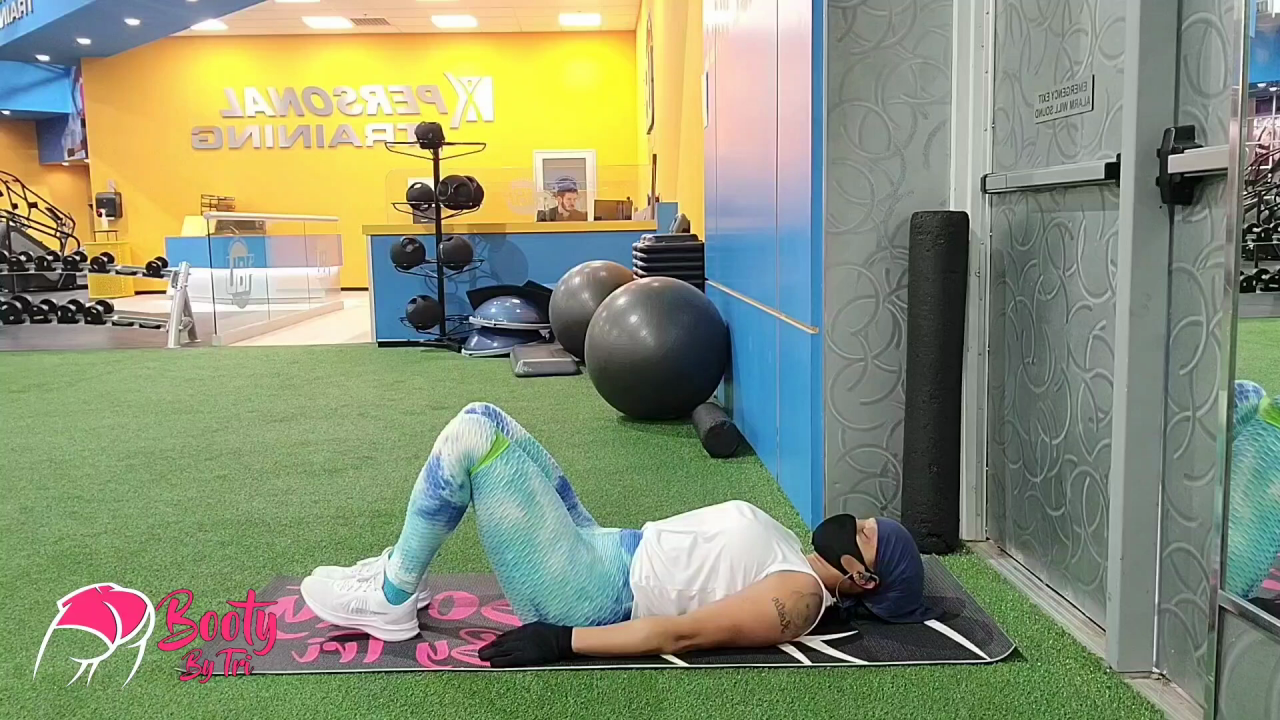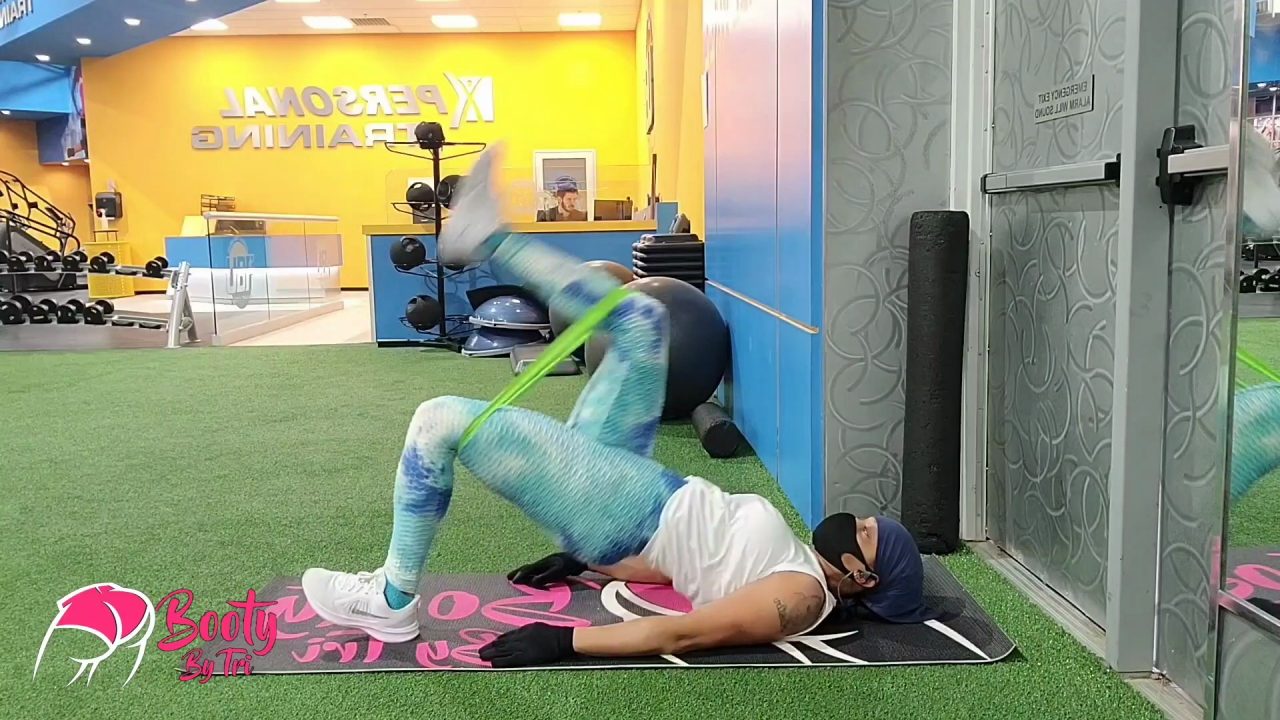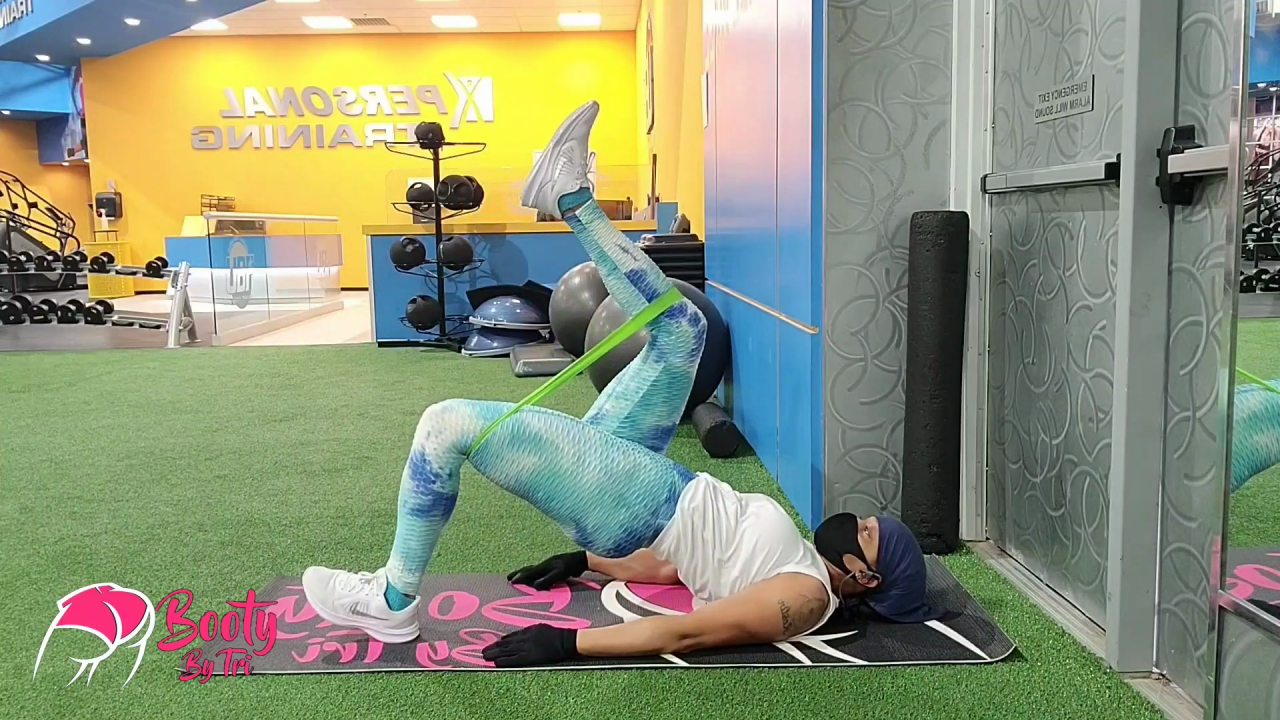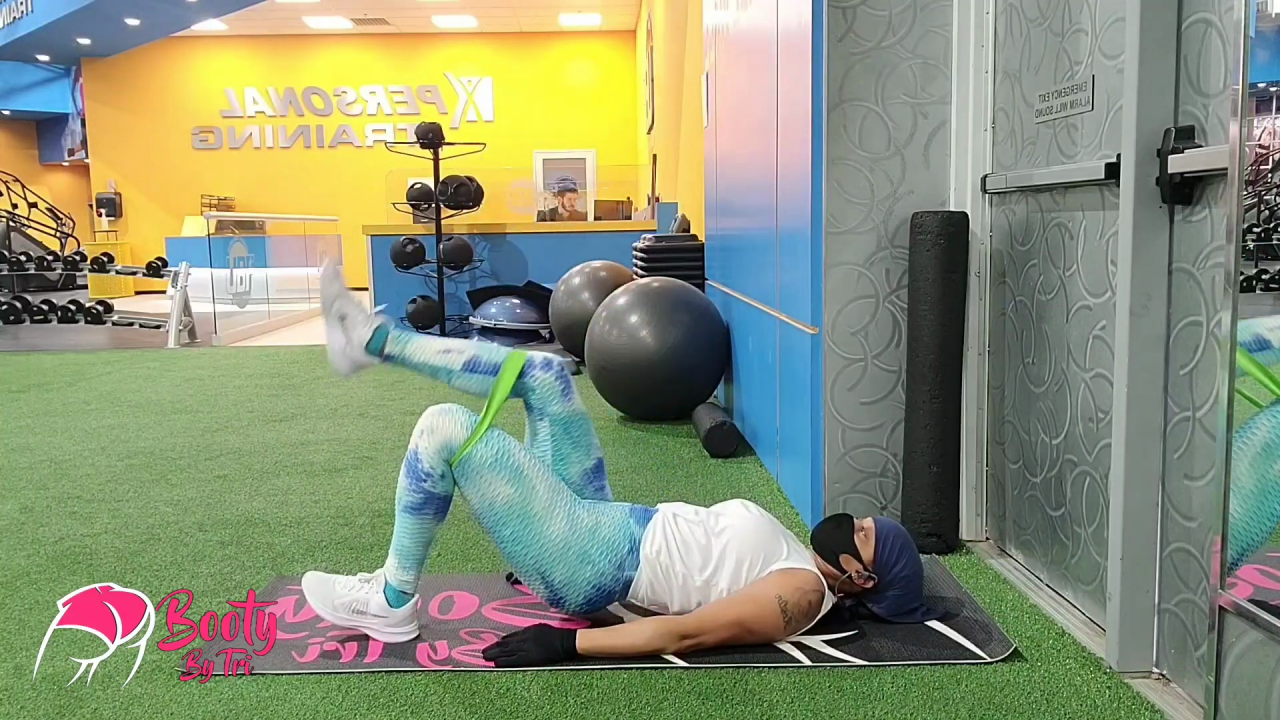
dt=1s
person 1, frame 1
left shoulder: (796, 600)
right shoulder: (786, 553)
left elbow: (678, 633)
left wrist: (561, 641)
left hip: (579, 590)
right hip: (600, 549)
left knee: (470, 437)
right knee: (484, 418)
left ankle: (389, 601)
right ankle: (402, 565)
person 1, frame 2
left shoulder: (800, 597)
right shoulder: (801, 566)
left elbow: (681, 635)
left wrist: (562, 641)
right wrist: (579, 561)
left hip: (616, 511)
right hip: (625, 489)
left knee: (440, 420)
right knee: (639, 318)
left ankle: (390, 606)
right ankle: (486, 237)
person 1, frame 3
left shoulder: (806, 598)
right shoulder: (799, 560)
left elbow: (683, 634)
left wrist: (568, 642)
right wrist: (584, 560)
left hip: (630, 500)
right hip: (635, 483)
left knee: (447, 424)
right knee: (681, 326)
left ankle: (392, 604)
right ankle: (569, 196)
person 1, frame 4
left shoulder: (798, 597)
right shoulder: (793, 556)
left elbow: (686, 632)
left wrist: (568, 643)
left hip: (585, 564)
right hip: (603, 525)
left knee: (444, 426)
right knee: (541, 371)
left ankle: (390, 607)
right ankle: (371, 339)
